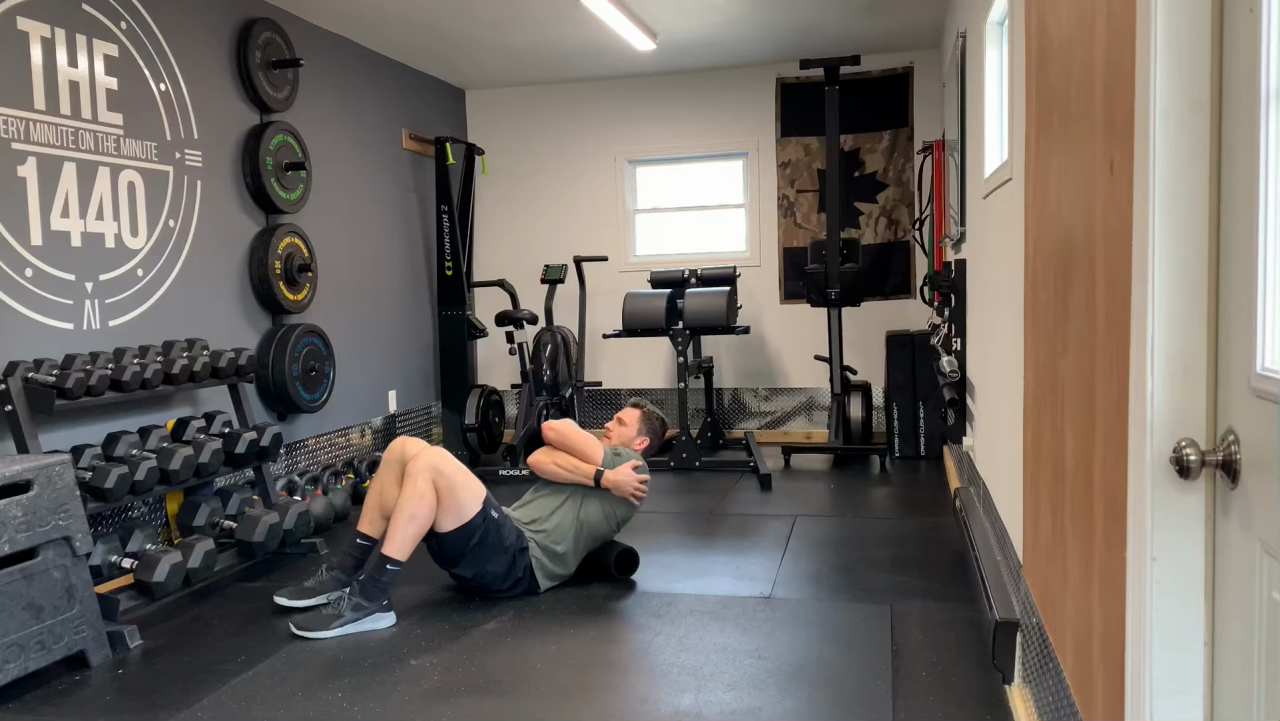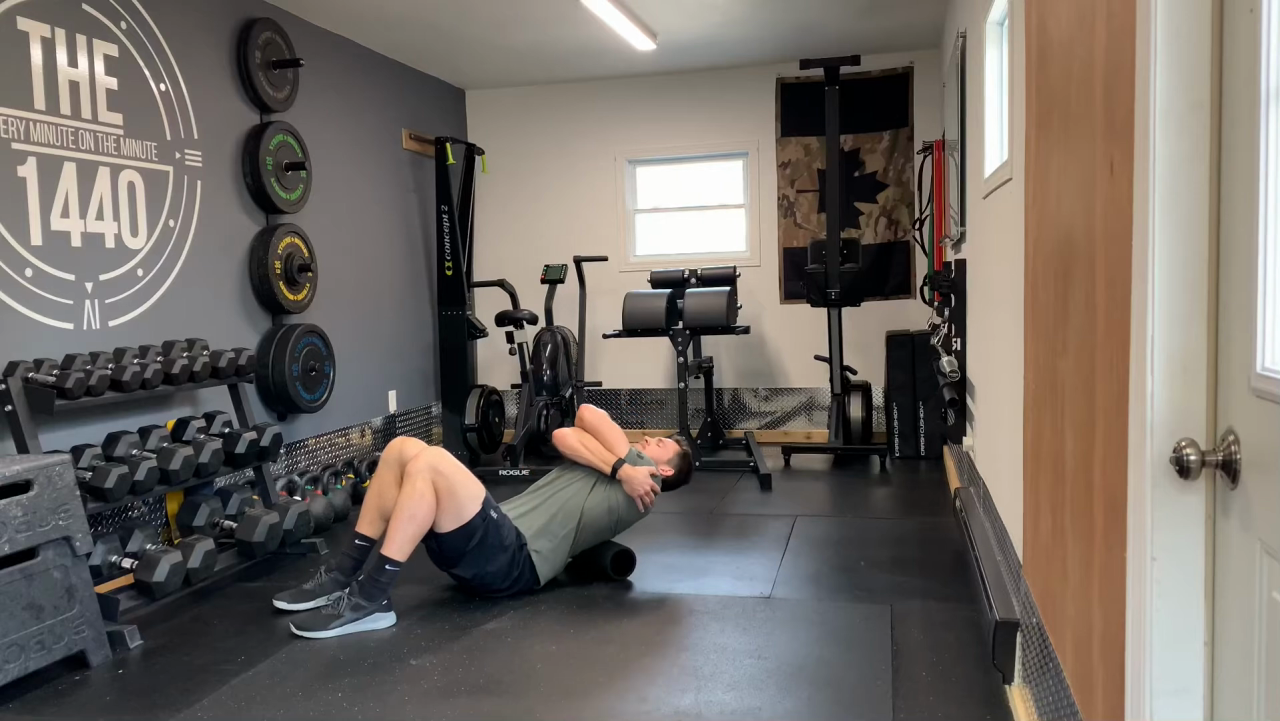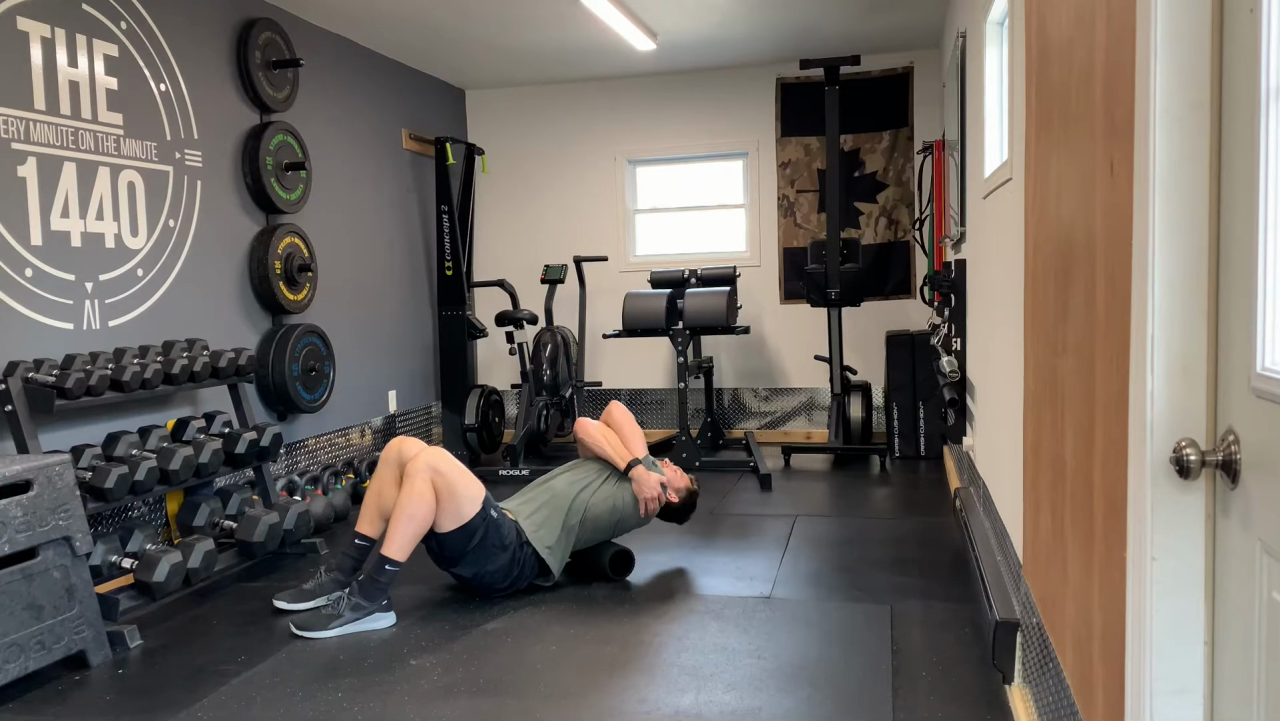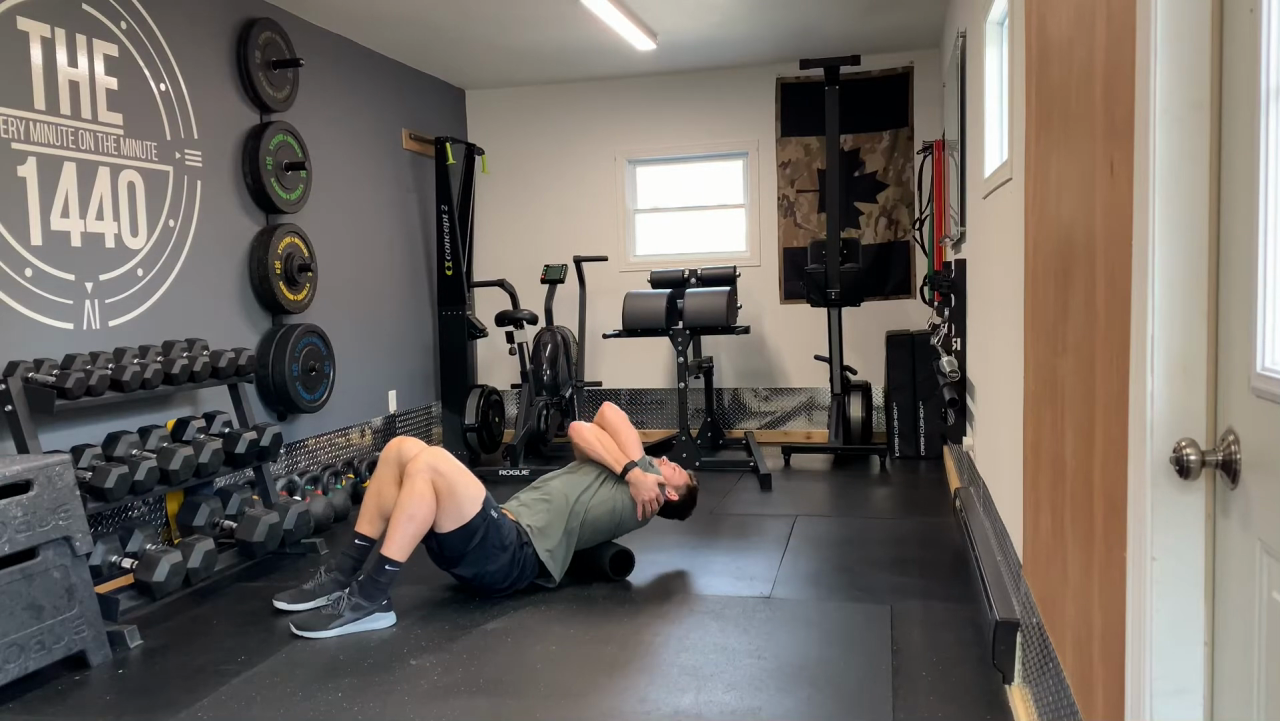
dt=0.7s
person 1, frame 1
left shoulder: (631, 468)
right shoulder: (605, 469)
left elbow: (555, 429)
right elbow: (539, 460)
right wrist: (601, 476)
left hip: (513, 562)
right hip: (494, 544)
left knee: (430, 461)
right knee: (404, 448)
left ankle: (370, 599)
right ankle: (346, 572)
person 1, frame 2
left shoulder: (640, 481)
right shoulder: (608, 467)
left elbow: (588, 414)
right elbow: (564, 436)
right wrist: (616, 466)
left hip: (509, 559)
right hip: (492, 539)
left knee: (430, 462)
right knee: (404, 449)
left ankle: (370, 600)
right ankle: (345, 574)
person 1, frame 3
left shoulder: (644, 488)
right shoulder: (618, 470)
right elbow: (584, 427)
right wrist: (630, 462)
left hip: (508, 556)
right hip: (492, 536)
left knee: (429, 463)
right knee: (402, 448)
left ankle: (370, 599)
right ankle: (345, 572)
person 1, frame 4
left shoulder: (643, 485)
right elbow: (579, 430)
right wrist: (627, 467)
left hip: (510, 556)
right hip: (493, 537)
left knee: (429, 462)
right knee: (402, 449)
left ankle: (370, 599)
right ankle: (345, 573)
